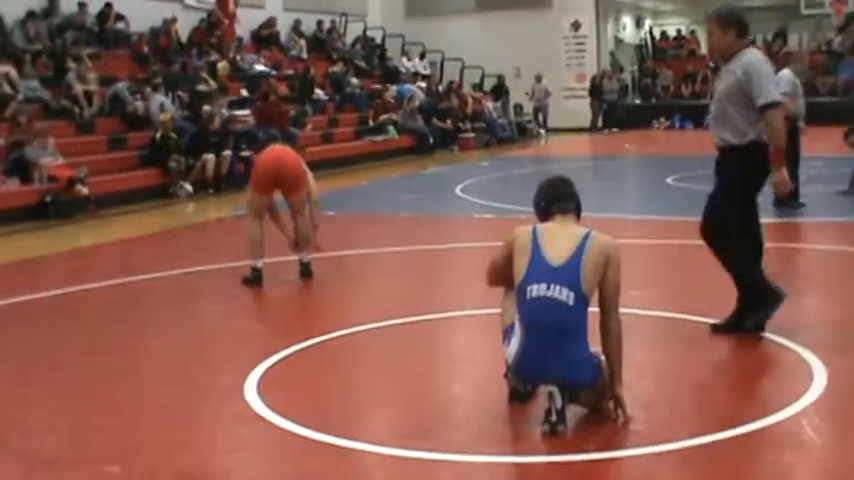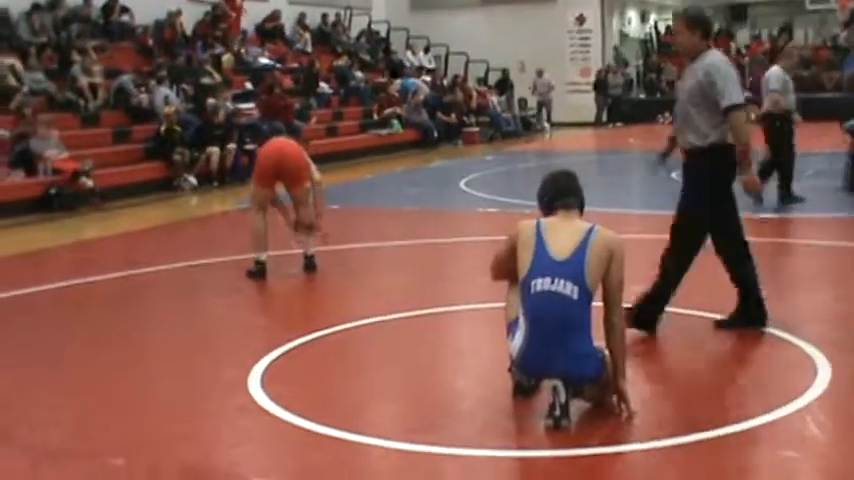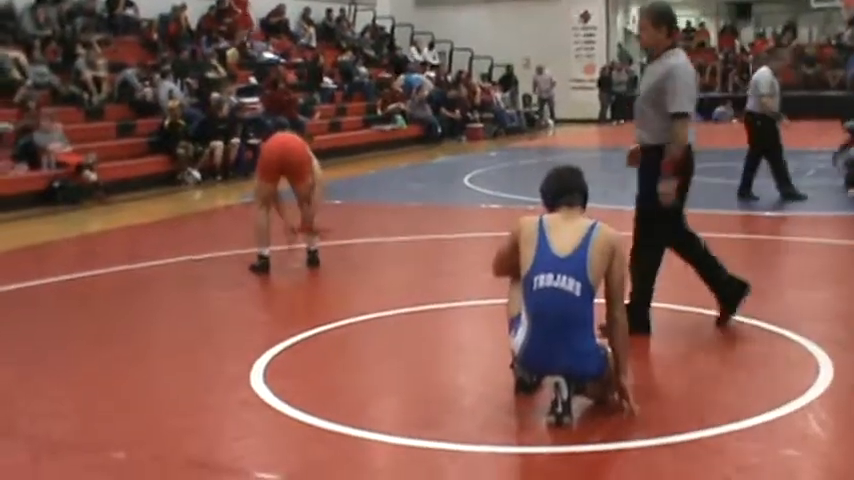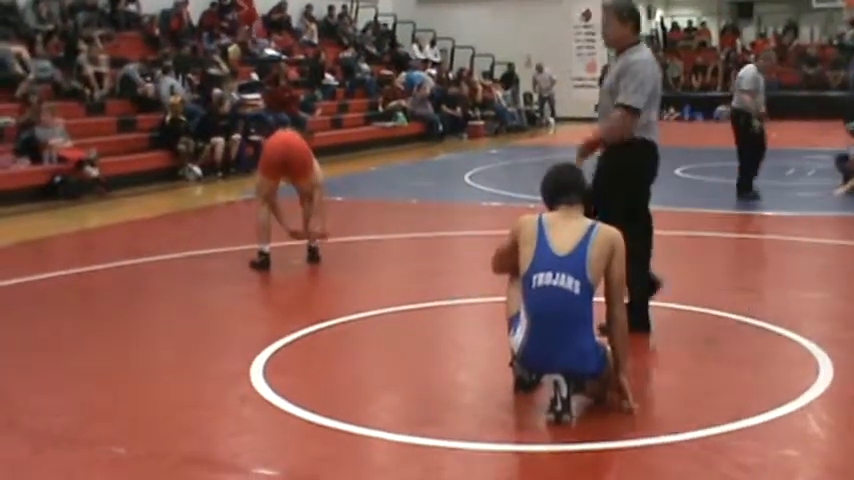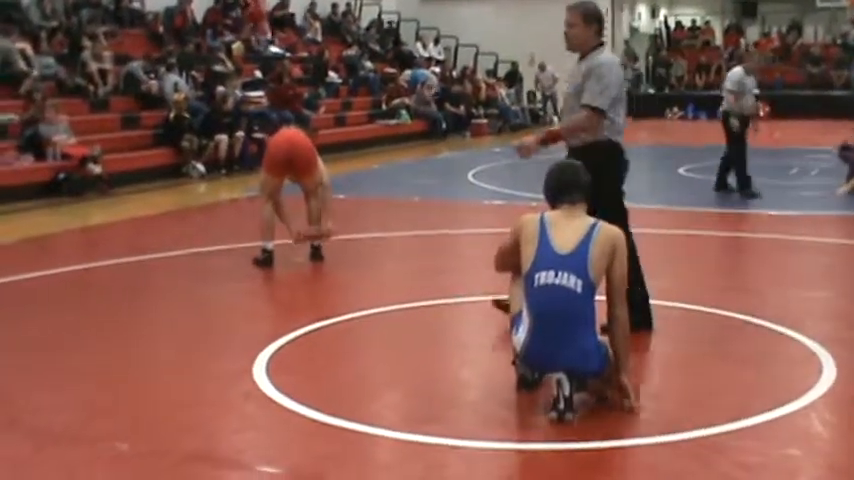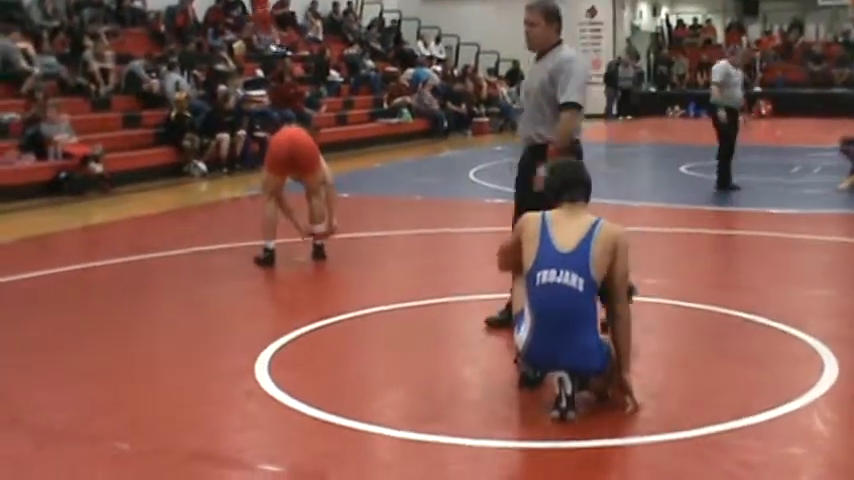
dt=0.2s
person 1, frame 1
left shoulder: (753, 64)
right shoulder: (732, 65)
left elbow: (774, 115)
left wrist: (778, 166)
left hip: (744, 160)
right hip: (733, 158)
left knee: (716, 231)
right knee: (743, 238)
left ankle: (763, 295)
right ankle: (750, 308)
person 1, frame 2
left shoulder: (716, 67)
right shoulder: (696, 66)
left elbow: (737, 117)
left wrist: (746, 167)
right wrist: (675, 139)
left hip: (708, 162)
right hip: (701, 162)
left knee: (683, 238)
right knee: (728, 238)
left ankle: (649, 312)
right ankle: (750, 307)
person 1, frame 3
left shoulder: (675, 68)
right shoulder: (659, 63)
left elbow: (679, 125)
left wrist: (670, 176)
right wrist: (641, 147)
left hip: (667, 162)
right hip: (656, 158)
left knee: (647, 238)
right knee: (673, 234)
left ankle: (635, 317)
right ankle: (728, 288)
person 1, frame 4
left shoulder: (639, 62)
right shoulder: (623, 58)
left elbow: (624, 119)
left wrist: (587, 148)
left hip: (632, 155)
right hip: (617, 153)
left knee: (633, 231)
right knee: (598, 220)
left ankle: (635, 316)
right ankle: (641, 283)
person 1, frame 5
left shoulder: (605, 65)
right shoulder: (586, 63)
left elbow: (588, 118)
left wrist: (540, 140)
left hip: (602, 158)
right hip: (581, 158)
left ankle: (638, 315)
person 1, frame 6
left shoulder: (567, 63)
right shoulder: (540, 62)
left elbow: (569, 117)
left wrist: (551, 164)
left hip: (556, 158)
right hip: (534, 155)
person 2, frame 1
left shoulder: (520, 237)
right shoulder: (604, 247)
left elbow: (493, 279)
right elbow: (610, 321)
right wrist: (616, 383)
left hip: (524, 363)
right hip: (574, 371)
right knee: (602, 385)
left ankle: (519, 381)
right ankle: (568, 393)
person 2, frame 2
left shoulder: (524, 231)
right shoulder: (608, 242)
left elbow: (497, 273)
right elbow: (614, 316)
right wrist: (620, 378)
left hip: (528, 357)
right hip: (578, 364)
right knee: (607, 378)
left ankle: (523, 375)
right ankle: (571, 388)
person 2, frame 3
left shoulder: (526, 227)
right shoulder: (609, 239)
left elbow: (499, 269)
right elbow: (616, 313)
right wrist: (622, 374)
left hip: (530, 353)
right hip: (581, 362)
right knee: (608, 376)
left ankle: (525, 372)
right ankle: (573, 384)
person 2, frame 4
left shoulder: (525, 226)
right shoulder: (609, 238)
left elbow: (498, 266)
right elbow: (616, 312)
right wrist: (620, 373)
left hip: (530, 352)
right hip: (580, 360)
right knee: (608, 370)
left ankle: (525, 371)
right ankle: (572, 382)
person 2, frame 5
left shoulder: (528, 225)
right shoulder: (611, 237)
left elbow: (500, 264)
right elbow: (618, 311)
right wrist: (622, 373)
left hip: (532, 351)
right hip: (582, 359)
right knee: (610, 368)
right ankle: (575, 380)
person 2, frame 6
left shoulder: (528, 223)
right shoulder: (613, 235)
left elbow: (504, 263)
right elbow: (619, 309)
right wrist: (623, 370)
left hip: (534, 350)
right hip: (584, 358)
right knee: (611, 363)
left ankle: (529, 368)
right ankle: (577, 379)
person 3, frame 1
left shoulder: (790, 76)
right shoulder: (787, 76)
right elbow: (785, 102)
left wrist: (797, 120)
right wrist: (798, 120)
left hip: (790, 122)
right hip: (788, 122)
left knee: (791, 160)
right knee: (791, 160)
left ankle: (788, 198)
right ankle: (787, 198)
person 3, frame 2
left shoulder: (782, 73)
right shoulder: (776, 73)
right elbow: (776, 98)
left wrist: (791, 114)
right wrist: (792, 114)
left hip: (781, 119)
right hip: (775, 119)
left knee: (786, 156)
right knee: (778, 156)
left ankle: (785, 194)
person 3, frame 3
left shoulder: (769, 74)
right shoulder: (765, 75)
right elbow: (765, 101)
left wrist: (776, 117)
right wrist: (778, 117)
left hip: (764, 118)
right hip: (758, 119)
left knee: (775, 155)
right knee: (757, 155)
left ankle: (784, 190)
right ankle: (744, 190)
person 3, frame 4
left shoulder: (757, 73)
right shoulder: (749, 73)
right elbow: (745, 97)
left wrist: (760, 114)
right wrist: (755, 118)
left hip: (751, 116)
right hip: (743, 116)
left knee: (759, 149)
right knee: (747, 154)
left ankle: (747, 186)
right ankle: (744, 190)
person 3, frame 5
left shoulder: (750, 76)
right shoulder: (736, 74)
left elbow: (751, 99)
right elbow: (729, 97)
left wrist: (754, 118)
right wrist: (733, 118)
left hip: (743, 117)
right hip: (733, 117)
left knee: (734, 151)
right knee: (738, 152)
left ankle: (721, 183)
right ankle: (744, 187)
person 3, frame 6
left shoulder: (738, 70)
right shoulder: (721, 67)
right elbow: (715, 88)
right wrist: (719, 108)
left hip: (733, 111)
right hip: (722, 111)
left knee: (729, 146)
right knee: (726, 145)
left ankle: (723, 181)
right ankle: (723, 181)
person 4, frame 1
right shoulder: (297, 160)
left elbow: (270, 208)
right elbow: (313, 199)
left hip: (265, 166)
right hip: (292, 165)
left knee: (256, 218)
right knee: (300, 215)
right ankle: (305, 265)
person 4, frame 2
left shoulder: (266, 148)
right shoulder: (300, 152)
left elbow: (272, 198)
right elbow: (317, 182)
left wrist: (290, 219)
right wrist: (317, 217)
left hip: (267, 156)
right hip: (294, 156)
left knee: (259, 210)
right knee: (303, 206)
person 4, frame 3
right shoulder: (303, 147)
left elbow: (272, 195)
right elbow: (317, 181)
left wrist: (286, 221)
left hip: (271, 150)
right hip: (297, 151)
left knee: (263, 205)
right knee: (306, 202)
left ankle: (263, 259)
right ankle: (313, 254)
person 4, frame 4
right shoulder: (305, 150)
left elbow: (271, 200)
right elbow: (318, 184)
left wrist: (287, 227)
left hip: (273, 147)
right hip: (298, 148)
left knee: (264, 202)
right knee: (308, 199)
left ankle: (264, 256)
right ankle: (313, 251)
person 4, frame 5
right shoulder: (313, 155)
left elbow: (275, 200)
right elbow: (325, 184)
left wrist: (291, 231)
left hip: (277, 145)
right hip: (303, 145)
left knee: (268, 200)
right knee: (313, 196)
left ankle: (267, 253)
right ankle: (316, 249)
person 4, frame 6
right shoulder: (315, 156)
left elbow: (279, 197)
right elbow: (329, 182)
left wrist: (300, 226)
right wrist: (331, 218)
left hip: (279, 143)
right hip: (305, 143)
left knee: (270, 198)
right knee: (315, 195)
left ankle: (268, 252)
right ankle: (319, 247)
